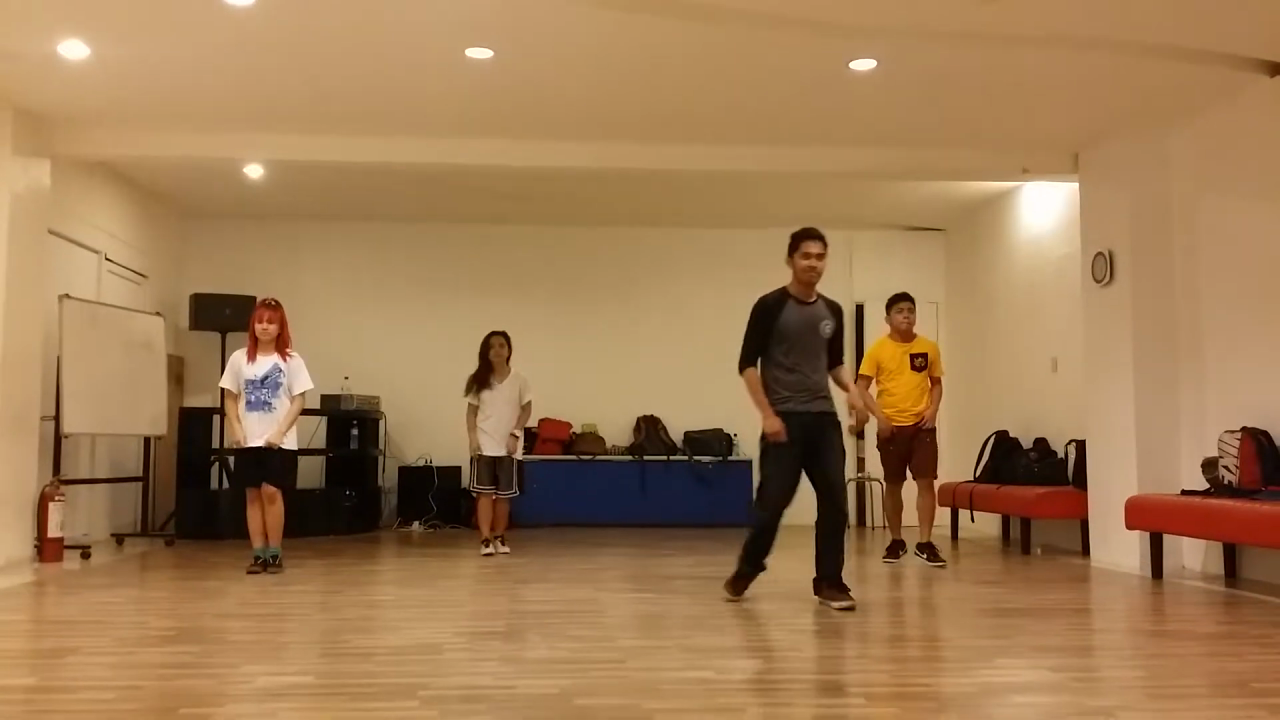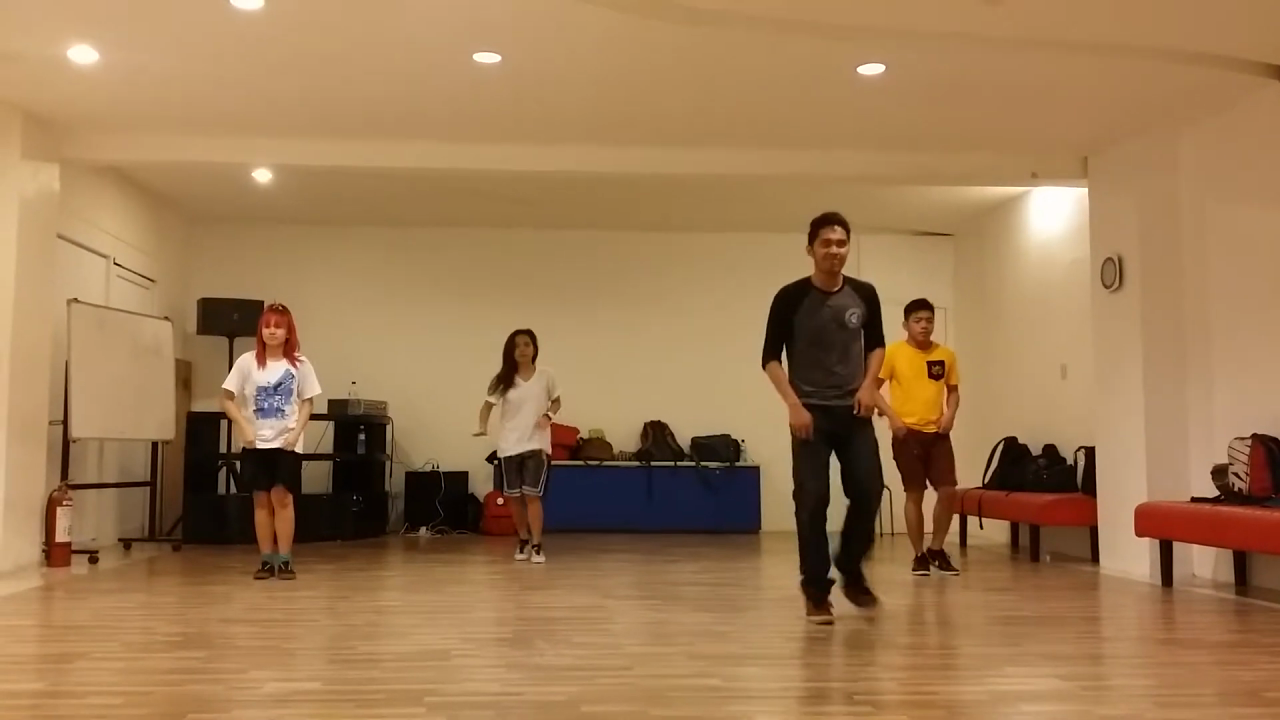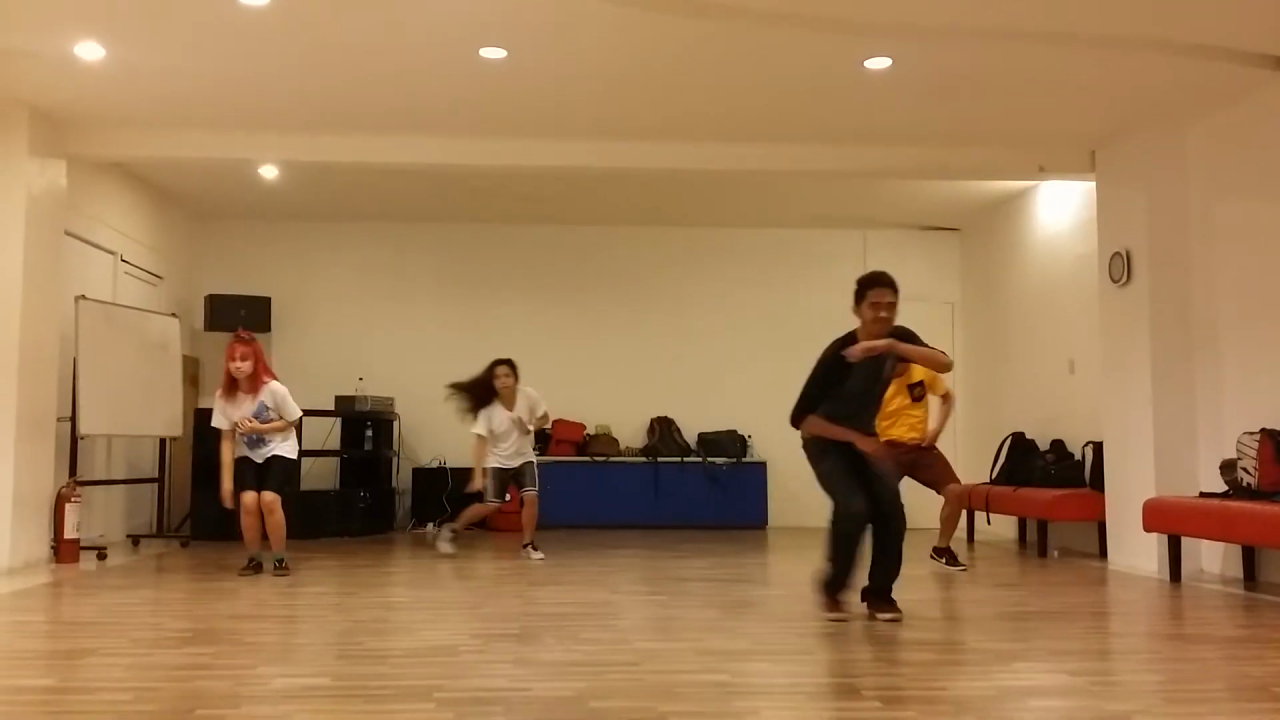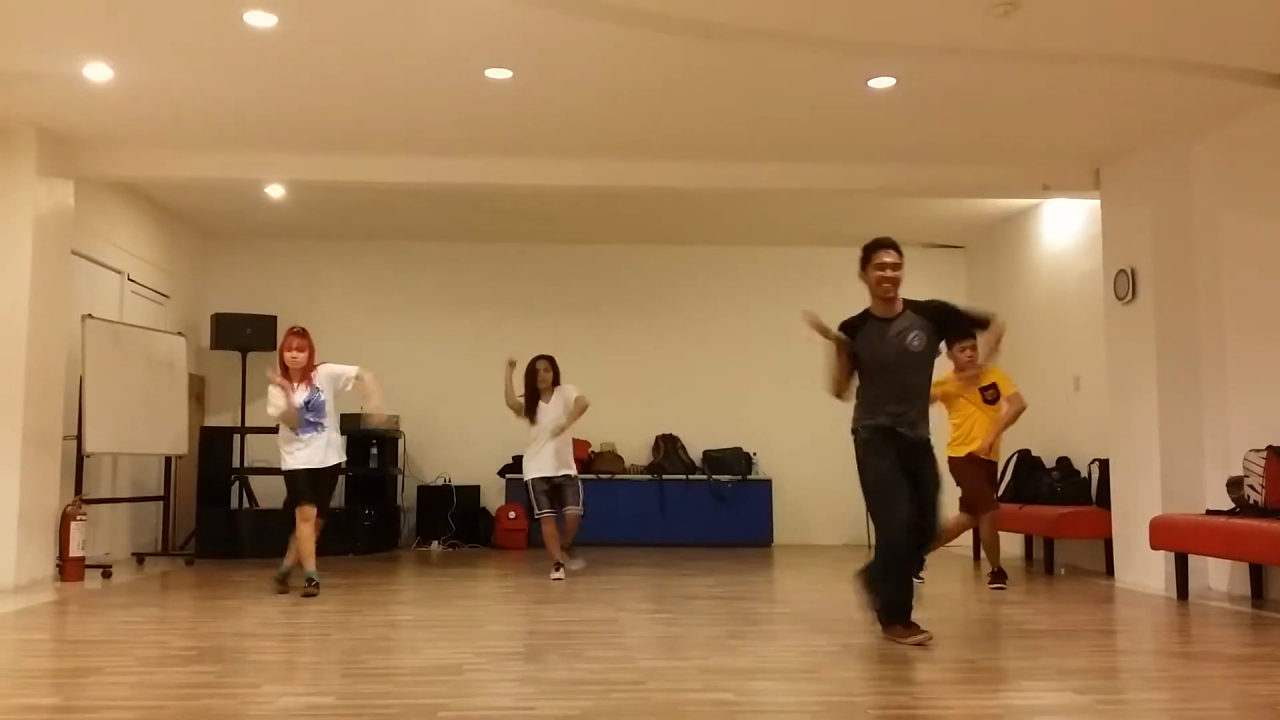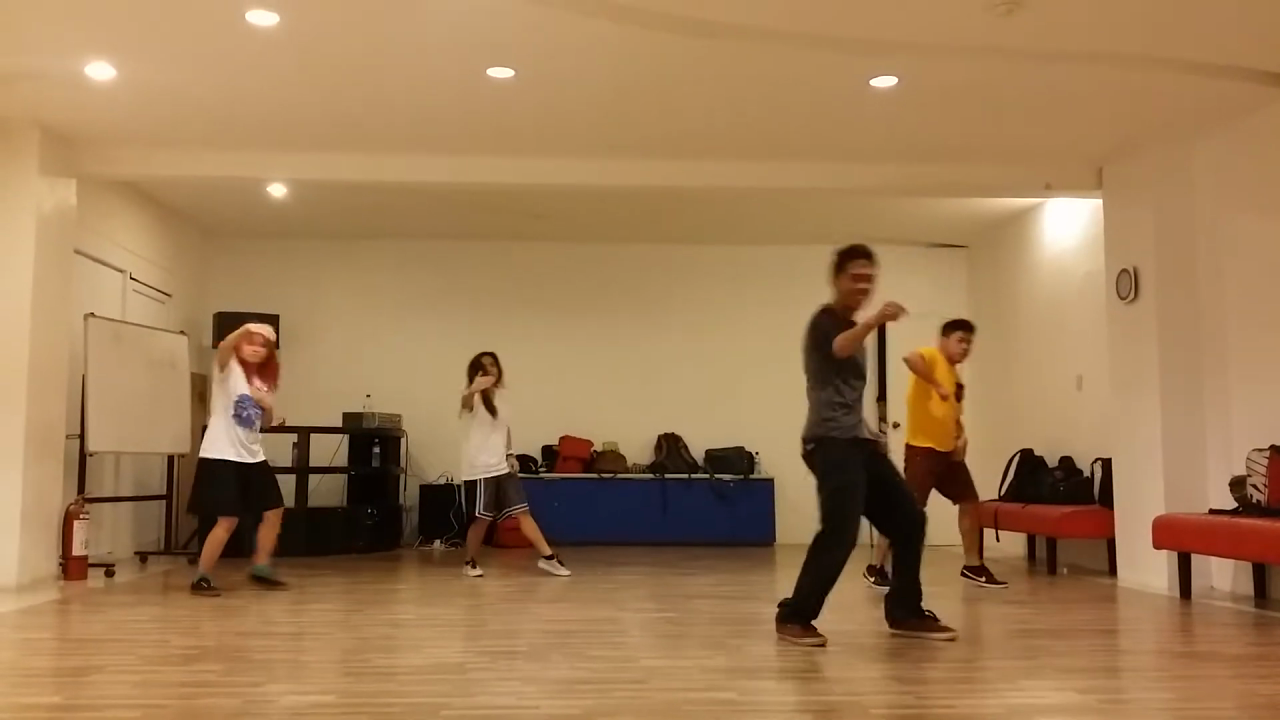
dt=1s
person 1, frame 1
left shoulder: (832, 311)
right shoulder: (770, 306)
right elbow: (747, 364)
left wrist: (851, 390)
right wrist: (767, 413)
left hip: (823, 417)
right hip: (783, 417)
left knee: (835, 499)
right knee: (774, 497)
left ankle: (830, 582)
right ankle: (745, 570)
person 1, frame 2
left shoulder: (864, 294)
right shoulder: (790, 298)
left elbow: (876, 345)
right elbow: (770, 358)
left wrist: (869, 385)
right wrist: (793, 405)
left hip: (853, 411)
right hip: (811, 412)
left knee: (868, 492)
right knee: (812, 501)
left ankle: (851, 570)
right ankle: (816, 590)
person 1, frame 3
left shoulder: (899, 339)
right shoulder: (838, 355)
left elbow: (945, 364)
right elbow: (801, 419)
left wrist: (891, 346)
right wrist: (856, 440)
left hip: (866, 439)
right hip: (827, 441)
left knee: (892, 518)
right knee: (853, 508)
left ankle: (879, 594)
right ankle: (833, 588)
person 1, frame 4
left shoulder: (930, 315)
right shoulder: (856, 329)
left elbow: (988, 322)
right elbow: (840, 392)
right wrist: (838, 349)
left hip: (916, 437)
right hip: (875, 437)
left knee: (923, 529)
right knee: (896, 522)
left ankle: (877, 578)
right ankle: (895, 615)
person 1, frame 5
left shoulder: (853, 326)
right shoulder: (826, 320)
right elbow: (838, 349)
right wrist: (877, 318)
left hip: (857, 440)
right hip: (831, 441)
left knee: (908, 518)
right knee: (840, 531)
left ankle: (904, 611)
right ankle: (794, 616)
person 2, frame 1
left shoulder: (291, 360)
right shoulder: (239, 358)
left elbow: (298, 400)
right elbow: (230, 399)
left wrist: (280, 432)
right wrist: (235, 430)
left hip: (279, 441)
right hip: (247, 440)
left knee: (271, 492)
right knee: (253, 494)
left ankle: (275, 552)
right ankle: (258, 554)
person 2, frame 2
left shoulder: (300, 365)
right shoulder: (247, 362)
left elbow: (307, 402)
right elbow: (227, 399)
left wrist: (296, 433)
right wrist: (244, 428)
left hip: (286, 443)
right hip: (256, 443)
left knee: (282, 497)
right knee: (261, 500)
left ankle: (284, 560)
right ankle: (267, 560)
person 2, frame 3
left shoulder: (274, 389)
right shoulder: (224, 396)
left elbow: (293, 422)
right elbow: (226, 440)
left wrist: (262, 427)
right wrist: (226, 479)
left hip: (280, 452)
right hip: (248, 456)
left knee: (269, 500)
right knee: (248, 501)
left ankle: (280, 559)
right ankle: (254, 559)
person 2, frame 4
left shoulder: (326, 373)
right shoulder: (278, 388)
left elbow: (362, 374)
right elbow: (290, 422)
left wrist: (374, 398)
right wrist: (285, 397)
left hip: (329, 458)
right hip: (297, 460)
left knee: (316, 518)
right knee: (306, 513)
left ankle: (285, 571)
right ankle: (311, 577)
person 2, frame 5
left shoulder: (264, 382)
right shoulder: (228, 368)
right elbow: (223, 347)
left wrist: (268, 406)
right wrist: (246, 329)
left hip: (253, 457)
right hip: (221, 456)
left knee: (274, 511)
right knee: (228, 521)
left ankle: (260, 570)
right ankle: (201, 578)
person 3, frame 1
left shoulder: (929, 347)
right shoulder: (877, 349)
left elbow: (936, 383)
right elbow: (861, 387)
left wrist: (933, 409)
right wrist: (879, 416)
left hip: (922, 425)
right hip: (892, 427)
left knee: (926, 482)
right knee: (893, 485)
left ankle: (925, 543)
right ankle: (896, 541)
person 3, frame 2
left shoulder: (946, 355)
right shoulder: (893, 353)
left elbow: (953, 390)
left wrist: (951, 414)
right wrist: (892, 417)
left hip: (938, 433)
right hip: (908, 433)
left knee: (947, 490)
right knee: (914, 494)
left ankle: (936, 550)
right ankle: (920, 555)
person 3, frame 3
left shoulder: (925, 371)
left elbow: (946, 396)
left wrist: (938, 427)
left hip: (922, 445)
right hip: (890, 447)
left knee: (954, 491)
left ankle: (942, 548)
person 3, frame 4
left shoulder: (995, 375)
right shoulder: (947, 383)
left elbow: (1019, 404)
left wrist: (994, 433)
left hip: (988, 458)
right hip: (964, 458)
left knee: (971, 517)
right knee: (989, 513)
right ankle: (996, 570)
person 3, frame 5
left shoulder: (955, 376)
right shoulder: (933, 359)
right elbow: (910, 358)
left wrist: (962, 437)
right wrist: (936, 385)
left hip: (948, 451)
right hip: (922, 448)
left knee: (970, 503)
left ankle: (973, 566)
right ankle: (875, 567)
person 4, frame 1
left shoulder: (519, 380)
right shoulder: (478, 380)
left elbow: (526, 410)
right elbow: (471, 412)
left wrist: (515, 434)
right wrist: (472, 437)
left hip: (508, 446)
right hip: (483, 445)
left knee: (504, 495)
right knee: (485, 492)
left ankle: (499, 536)
right ankle: (486, 539)
person 4, frame 2
left shoulder: (546, 375)
right shoulder: (503, 380)
left elbow: (556, 402)
right elbow: (487, 405)
left wrist: (548, 415)
right wrist: (482, 427)
left hip: (536, 445)
right hip: (509, 446)
left knee: (531, 495)
right knee: (514, 497)
left ankle: (536, 545)
right ankle: (523, 540)
person 4, frame 3
left shoulder: (529, 396)
right shoulder: (487, 410)
left elbow: (545, 418)
right elbow: (480, 442)
left wrist: (530, 428)
right wrist: (478, 475)
left hip: (524, 457)
right hip: (497, 461)
left knee: (531, 497)
right knee: (490, 505)
left ankle: (528, 544)
right ankle: (452, 529)
person 4, frame 4
left shoulder: (566, 392)
right shoulder: (528, 402)
left elbow: (583, 403)
right elbow: (511, 403)
left wrist: (566, 422)
right wrist: (509, 371)
left hip: (564, 467)
right hip: (537, 468)
left knee: (572, 514)
right knee: (547, 517)
left ankle: (565, 548)
right ankle: (558, 563)
person 4, frame 5
left shoulder: (499, 397)
right shoulder: (474, 398)
right elbow: (465, 402)
left wrist: (510, 454)
right wrist: (473, 389)
left hip: (503, 468)
right hip: (480, 469)
left knee: (523, 512)
right knee: (481, 518)
left ankle: (548, 557)
right ankle: (470, 562)
